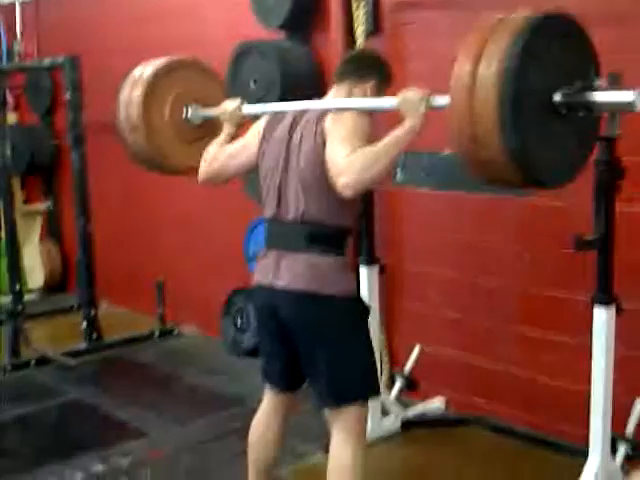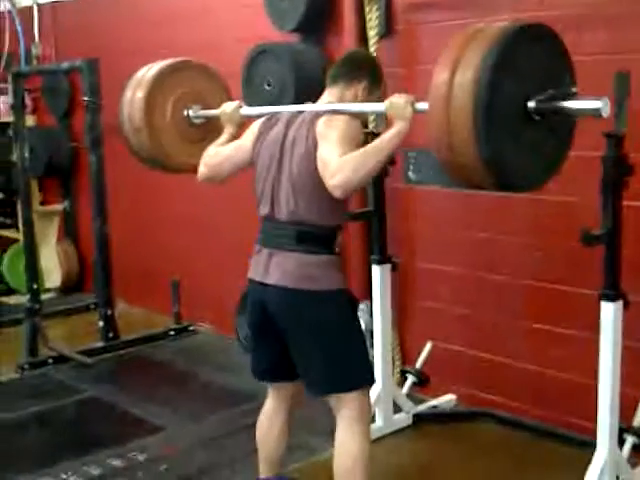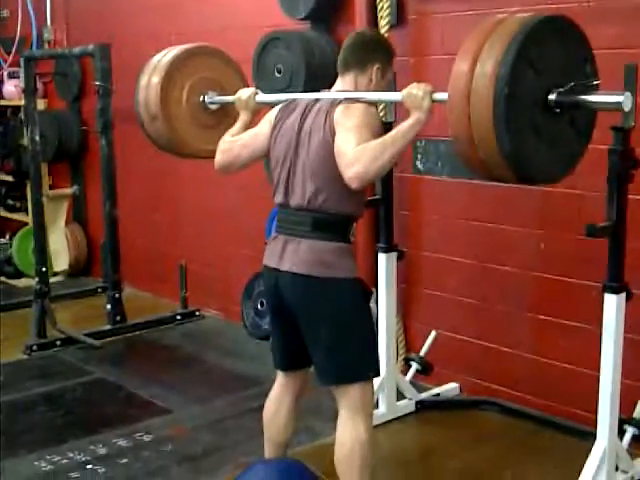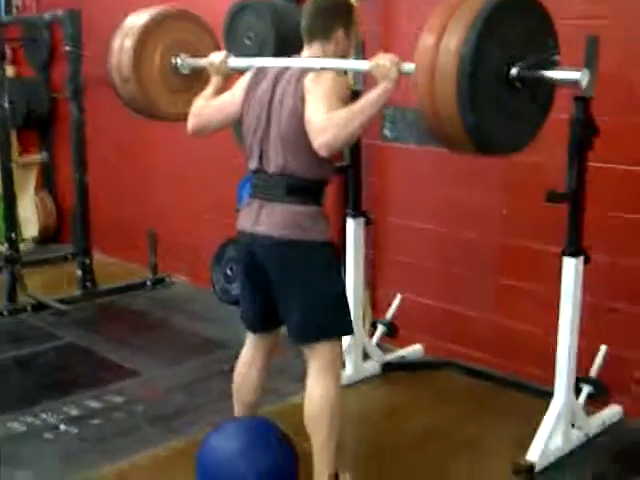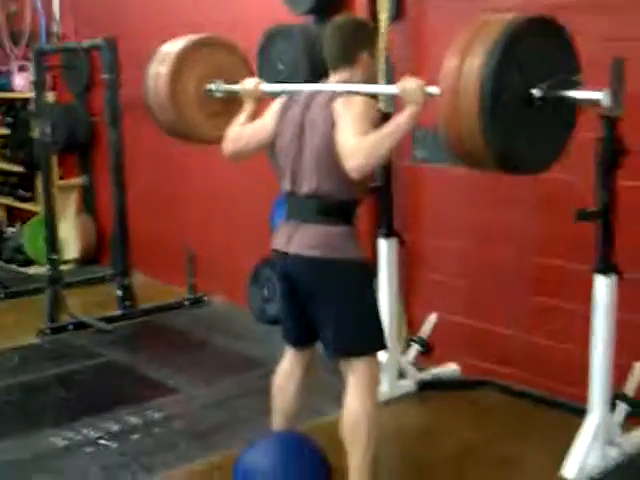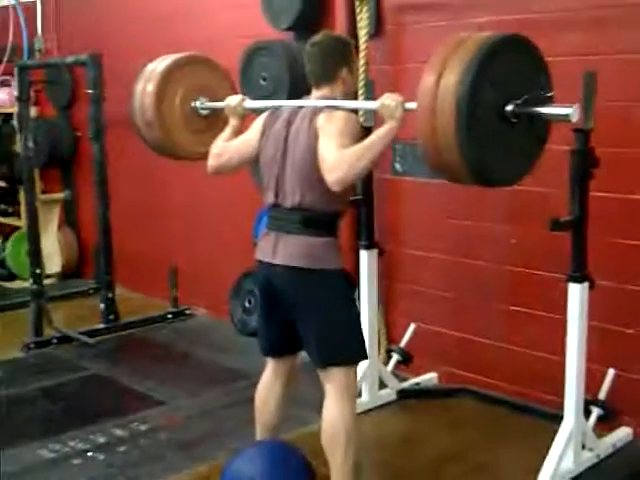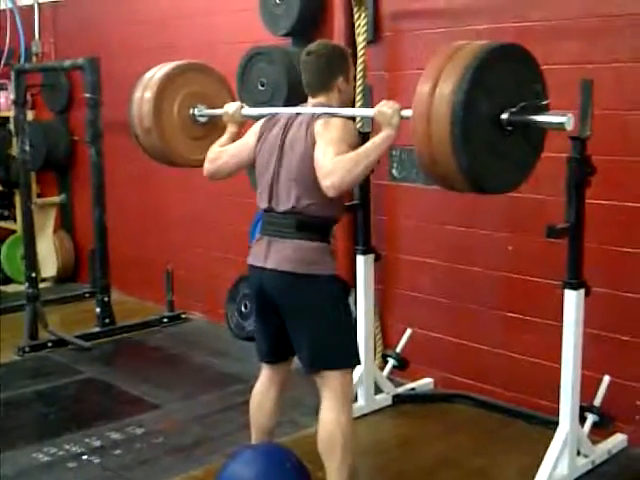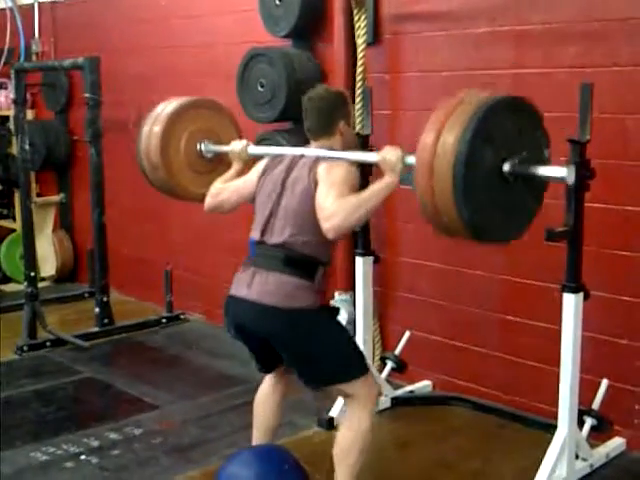
dt=0.5s
person 1, frame 1
left shoulder: (272, 122)
right shoulder: (348, 119)
left elbow: (208, 170)
right elbow: (349, 179)
left wrist: (228, 126)
right wrist: (409, 124)
left hip: (269, 278)
right hip: (320, 284)
left knee: (276, 396)
right knee: (347, 418)
person 1, frame 2
left shoulder: (268, 123)
right shoulder: (338, 122)
left elbow: (208, 170)
right elbow: (340, 180)
left wrist: (229, 127)
right wrist: (398, 128)
left hip: (264, 274)
right hip: (311, 279)
left knee: (280, 392)
right knee: (353, 408)
person 1, frame 3
left shoulder: (284, 110)
right shoulder: (356, 111)
left elbow: (224, 159)
right elbow: (356, 171)
left wrist: (244, 114)
right wrist: (415, 118)
left hip: (278, 262)
right hip: (324, 267)
left knee: (288, 378)
right knee: (355, 401)
person 1, frame 4
left shoulder: (256, 75)
right shoulder: (325, 79)
left elbow: (196, 122)
right elbow: (325, 139)
left wrist: (216, 78)
right wrist: (381, 88)
left hip: (253, 224)
right hip: (298, 228)
left knee: (259, 339)
right knee: (324, 358)
person 1, frame 5
left shoulder: (288, 101)
right shoulder: (355, 102)
left elbow: (231, 146)
right elbow: (357, 161)
left wrist: (249, 102)
right wrist: (410, 110)
left hip: (289, 243)
right hip: (331, 248)
left knee: (296, 352)
right knee: (362, 372)
person 1, frame 6
left shoulder: (272, 117)
right shoulder: (336, 118)
left elbow: (216, 161)
right elbow: (337, 175)
left wrist: (233, 119)
right wrist: (389, 126)
left hip: (270, 255)
right hip: (313, 261)
left knee: (277, 364)
right knee: (340, 382)
person 1, frame 7
left shoulder: (268, 123)
right shoulder: (333, 124)
left elbow: (212, 166)
right elbow: (333, 180)
left wrist: (232, 125)
right wrist: (385, 133)
left hip: (262, 261)
right hip: (305, 267)
left knee: (272, 371)
right knee: (337, 388)
person 1, frame 8
left shoulder: (272, 162)
right shoulder: (336, 167)
left elbow: (213, 202)
right elbow: (333, 222)
left wrist: (237, 164)
right wrist: (389, 178)
left hip: (239, 299)
right hip: (285, 303)
left knee: (279, 372)
right knee: (364, 394)
